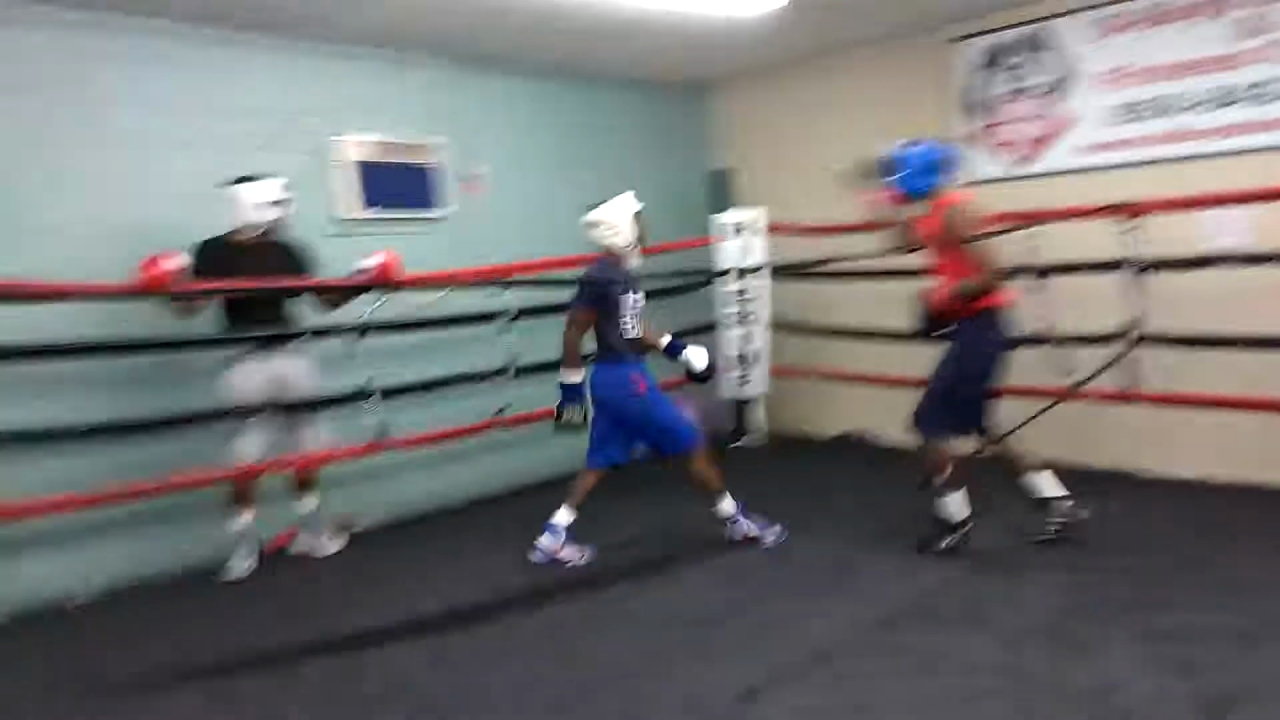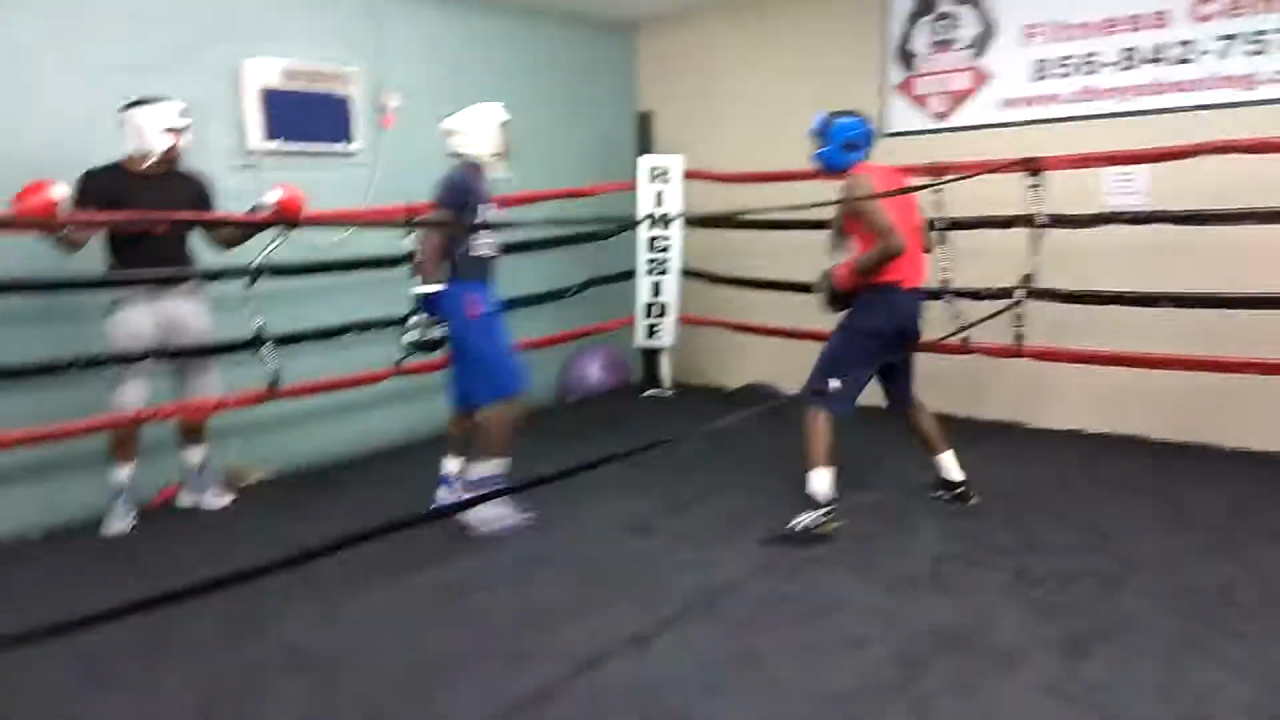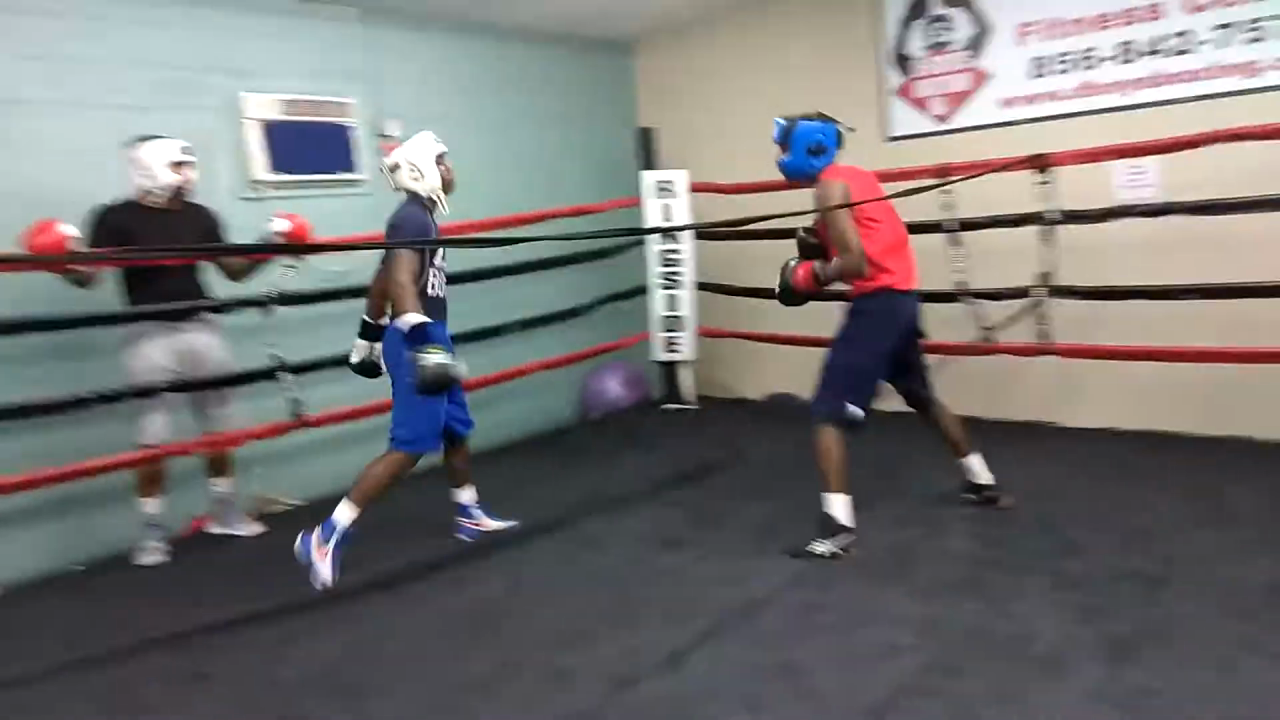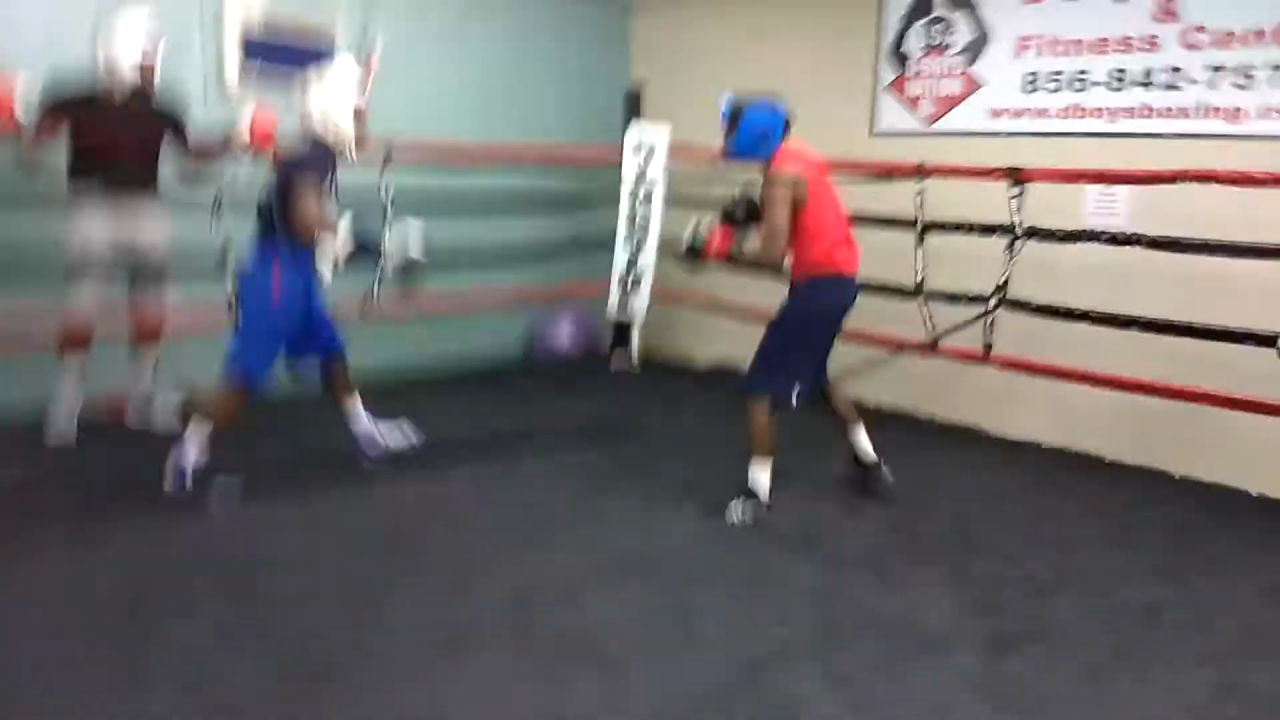
dt=0.2s
person 1, frame 1
left shoulder: (286, 252)
right shoulder: (215, 253)
left elbow: (326, 299)
right elbow: (190, 307)
right wrist: (172, 288)
left hip: (290, 356)
right hip: (249, 362)
left knee: (308, 450)
right knee: (247, 460)
left ankle: (312, 529)
right ankle: (243, 545)
person 1, frame 2
left shoulder: (189, 186)
right shoulder: (102, 182)
left elbow: (223, 237)
right elbow: (76, 240)
left wrist: (261, 217)
right wrist: (55, 223)
left hip: (184, 298)
right hip: (135, 302)
left knee: (197, 399)
right knee: (129, 406)
left ankle: (196, 483)
right ankle: (121, 499)
person 1, frame 3
left shoulder: (199, 218)
right shoulder: (115, 219)
left elbow: (233, 269)
right elbow: (88, 275)
right wrist: (62, 258)
left hip: (200, 330)
right hip: (152, 336)
left knee: (218, 430)
right knee: (152, 439)
left ankle: (225, 512)
right ankle: (153, 531)
person 1, frame 4
left shoulder: (160, 112)
right shoulder: (75, 101)
left elbow: (192, 156)
right elbow: (38, 142)
left wrist: (227, 144)
right wrist: (27, 140)
left hip: (145, 212)
right hip: (97, 209)
left knee: (150, 313)
right knee: (81, 313)
left ankle: (143, 396)
right ankle: (67, 399)
person 2, frame 1
left shoulder: (952, 211)
right shoulder: (937, 212)
left elbow: (991, 273)
right elbow: (911, 240)
left wrist: (943, 298)
left hip: (978, 325)
right hip: (976, 325)
left knee: (930, 423)
right knee: (972, 427)
left ankle: (955, 519)
right ankle: (1056, 501)
person 2, frame 2
left shoulder: (857, 184)
right shoulder: (889, 178)
left elbow: (895, 243)
right elbow: (922, 242)
left wrist: (848, 274)
left hip: (881, 299)
right hip: (904, 299)
left knee: (822, 397)
right knee: (902, 396)
left ankle: (821, 503)
right ankle: (955, 481)
person 2, frame 3
left shoulder: (830, 190)
right shoulder: (860, 178)
left elbow: (855, 263)
left wrist: (809, 274)
left hip: (876, 306)
right hip: (903, 300)
left knee: (828, 411)
right knee: (921, 397)
left ankle: (838, 525)
right ankle: (984, 484)
person 2, frame 4
left shoulder: (781, 173)
right shoulder: (800, 159)
left elbow: (773, 251)
right wrist: (758, 214)
left hip: (822, 285)
right hip: (837, 281)
left knee: (764, 386)
right knee: (809, 378)
left ankle: (756, 494)
right ankle: (869, 462)
person 3, frame 1
left shoulder: (623, 273)
right shoulder: (602, 277)
right elbow: (573, 336)
left wrist: (676, 348)
right wrist: (570, 389)
left hip: (621, 375)
right hip: (624, 380)
left knee: (602, 463)
right knee: (693, 445)
left ankle: (552, 538)
right ankle: (737, 522)
person 3, frame 2
left shoulder: (475, 185)
right shoulder: (463, 184)
right elbow: (431, 241)
right wrist: (433, 302)
left hip: (475, 299)
right hip: (469, 302)
left knee: (472, 402)
right knee: (506, 397)
left ankle: (451, 487)
right ankle: (481, 493)
person 3, frame 3
left shoulder: (421, 217)
right shoulder: (413, 219)
left elbow: (382, 282)
right elbow: (401, 284)
left wrist: (368, 335)
right wrist: (422, 341)
left hip: (430, 338)
right hip: (420, 341)
left knee: (457, 431)
right knee: (408, 449)
left ankle: (468, 515)
right ankle: (326, 537)
person 3, frame 4
left shoulder: (320, 156)
right shoulder: (313, 156)
right elbow: (306, 220)
left hip: (291, 272)
right hip: (277, 274)
left knee: (331, 352)
right knee: (248, 376)
left ankle: (364, 431)
right ankle: (187, 461)
